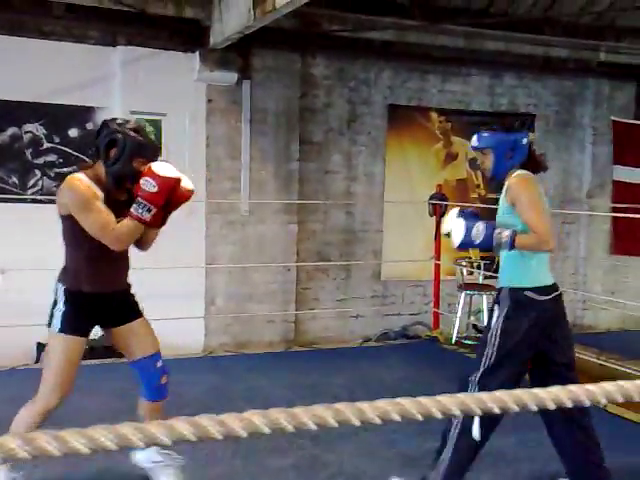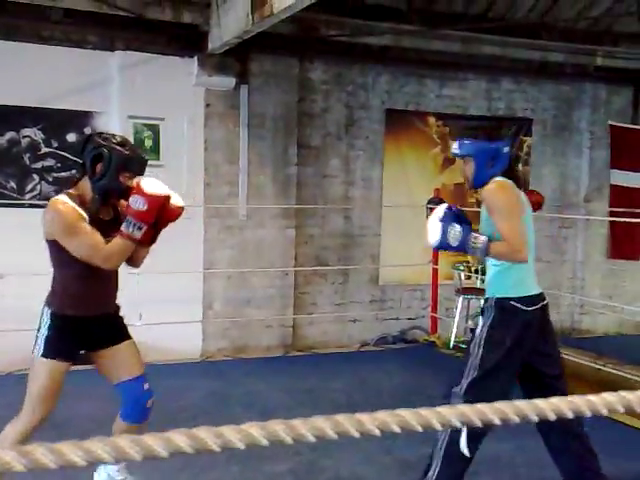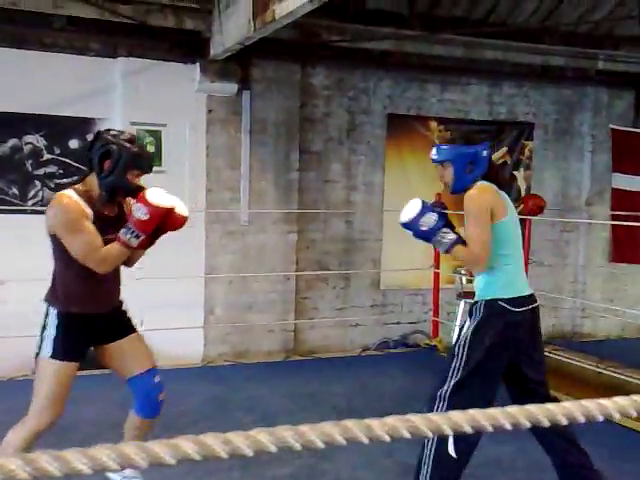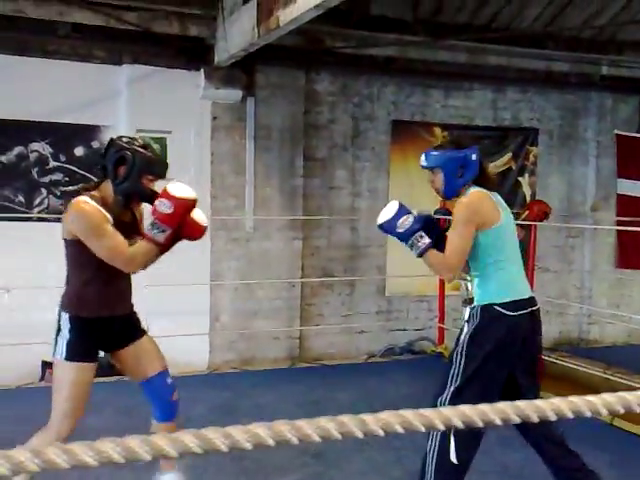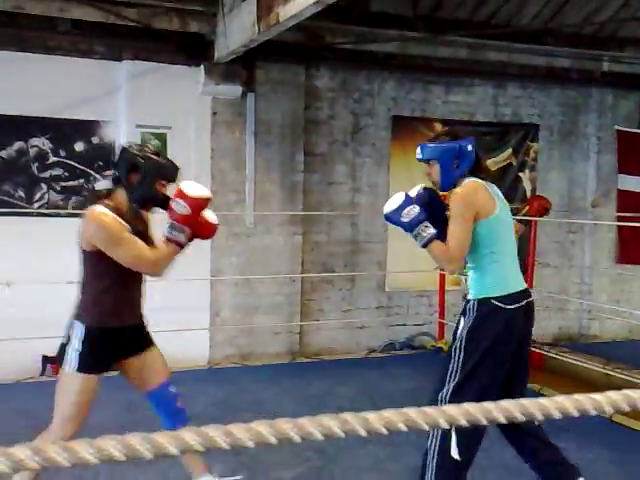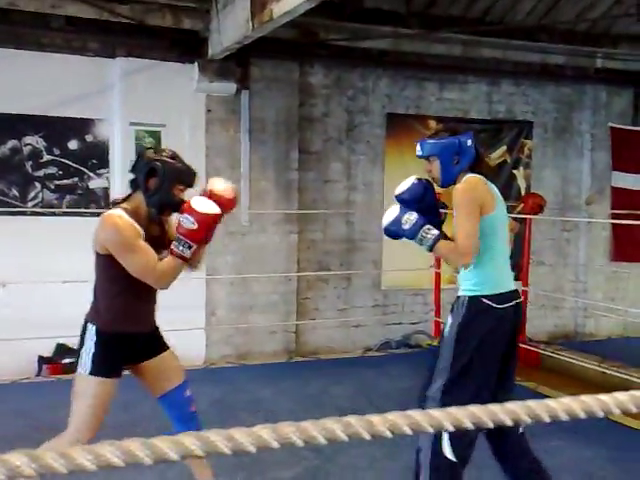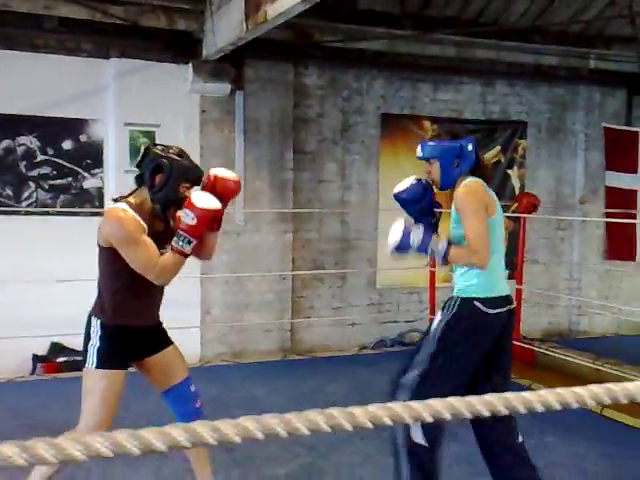
dt=0.1s
person 1, frame 1
left shoulder: (127, 188)
right shoulder: (78, 187)
left elbow: (143, 243)
right elbow: (116, 240)
left wrist: (164, 206)
right wrist: (149, 198)
left hip: (117, 297)
right hip: (77, 298)
left knee: (156, 374)
right knee: (50, 397)
left ankle: (149, 450)
person 1, frame 2
left shoulder: (115, 206)
right shoulder: (61, 210)
left elbow: (134, 259)
right elbow: (106, 258)
left wrist: (154, 225)
right wrist: (138, 218)
left hip: (105, 318)
right hip: (63, 321)
left knee: (140, 399)
right knee: (34, 416)
person 1, frame 3
left shoulder: (119, 203)
right shoulder: (66, 205)
left elbow: (128, 259)
right elbow: (101, 262)
left wrist: (154, 230)
right wrist: (139, 226)
left hip: (110, 314)
right hip: (67, 319)
left knee: (152, 392)
right knee: (41, 418)
person 1, frame 4
left shoulder: (131, 208)
right shoulder: (83, 211)
left elbow: (141, 260)
right elbow: (128, 262)
left wrist: (173, 233)
right wrist: (162, 224)
left hip: (121, 319)
right hip: (81, 324)
left knee: (166, 395)
right knee: (62, 427)
person 1, frame 5
left shoulder: (138, 216)
right shoulder: (101, 220)
left elbow: (156, 261)
right elbow: (153, 266)
left wrist: (189, 225)
right wrist: (182, 224)
left hip: (131, 330)
right hip: (93, 334)
left knee: (173, 407)
right knee: (62, 432)
person 1, frame 6
left shoulder: (159, 221)
right shoulder: (116, 224)
left elbow: (191, 263)
right elbow: (160, 278)
left wrist: (204, 225)
right wrist: (189, 235)
left hip: (145, 335)
right hip: (106, 338)
left knee: (186, 410)
right knee: (79, 436)
person 1, frame 7
left shoulder: (163, 215)
right shoulder: (120, 218)
left elbow: (205, 253)
right elbow: (161, 273)
left wrist: (212, 215)
right wrist: (192, 229)
left hip: (148, 329)
right hip: (110, 332)
left knee: (190, 403)
right knee: (92, 431)
person 2, frame 1
left shoulder: (519, 182)
right shoulder: (523, 186)
left elbow: (546, 240)
left wrist: (492, 234)
right wrist: (482, 232)
left hip: (523, 300)
right hip: (545, 299)
left knee: (485, 390)
right knee: (559, 390)
person 2, frame 2
left shoulder: (496, 190)
right shoulder: (509, 192)
left elbow: (518, 253)
left wrist: (466, 240)
right wrist: (468, 235)
left hip: (509, 308)
right hip: (530, 306)
left knee: (470, 400)
right knee: (549, 398)
person 2, frame 3
left shoulder: (477, 197)
right shoulder: (495, 195)
left elbow: (478, 261)
left wrist: (437, 232)
right wrist: (446, 233)
left hip: (498, 311)
right hip: (524, 308)
left knee: (453, 403)
right knee: (537, 402)
person 2, frame 4
left shoulder: (469, 203)
right shoulder: (491, 199)
left elbow: (450, 270)
left wrist: (413, 236)
right wrist: (437, 237)
left hip: (496, 316)
right hip: (523, 313)
left knee: (453, 409)
person 2, frame 5
left shoulder: (465, 192)
right shoulder: (487, 190)
left elbow: (452, 260)
left wrist: (416, 224)
right wrist: (435, 220)
left hip: (491, 309)
right hip: (516, 305)
left knee: (456, 403)
right knee: (505, 401)
person 2, frame 6
left shoulder: (467, 190)
right shoulder: (482, 188)
left elbow: (464, 257)
left wrist: (418, 229)
right wrist: (428, 219)
left hip: (480, 307)
right hip: (504, 304)
left knee: (447, 404)
right knee: (492, 403)
person 2, frame 7
left shoulder: (468, 191)
right shoulder: (478, 192)
left elbow: (476, 257)
right elbow: (455, 259)
left wrist: (424, 241)
right wrist: (426, 219)
left hip: (474, 309)
right hip: (498, 308)
left knee: (417, 392)
